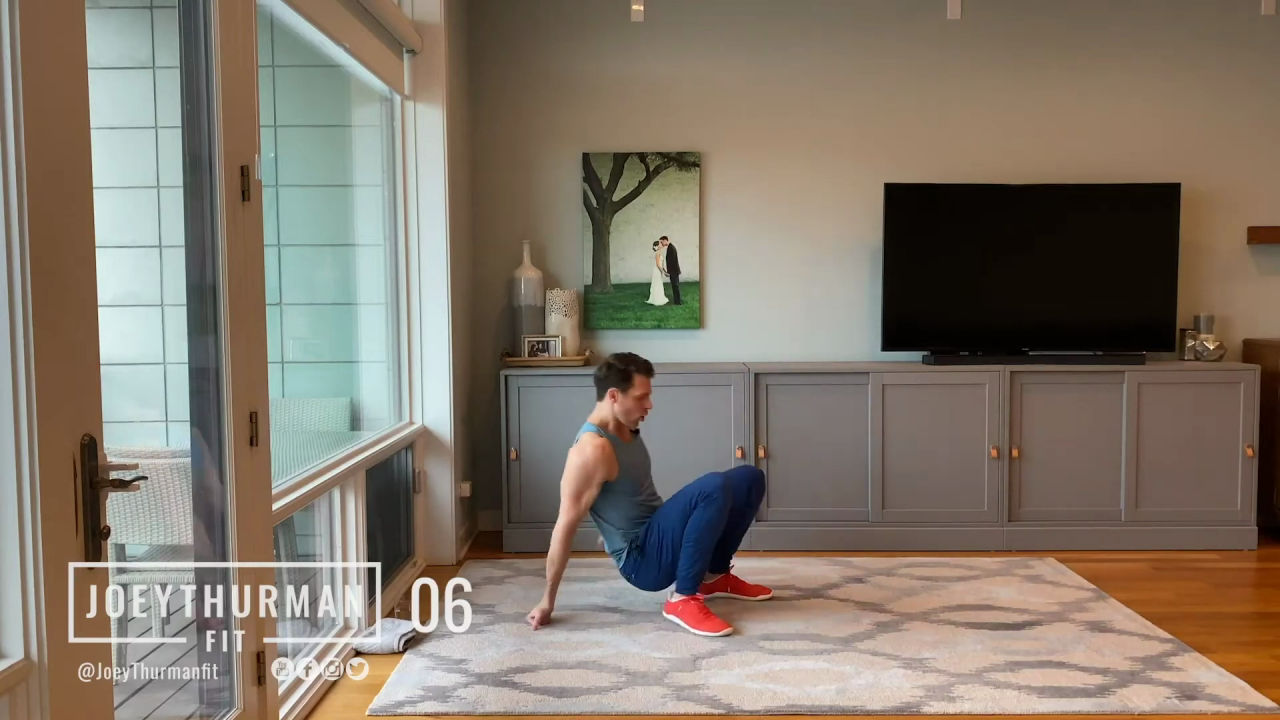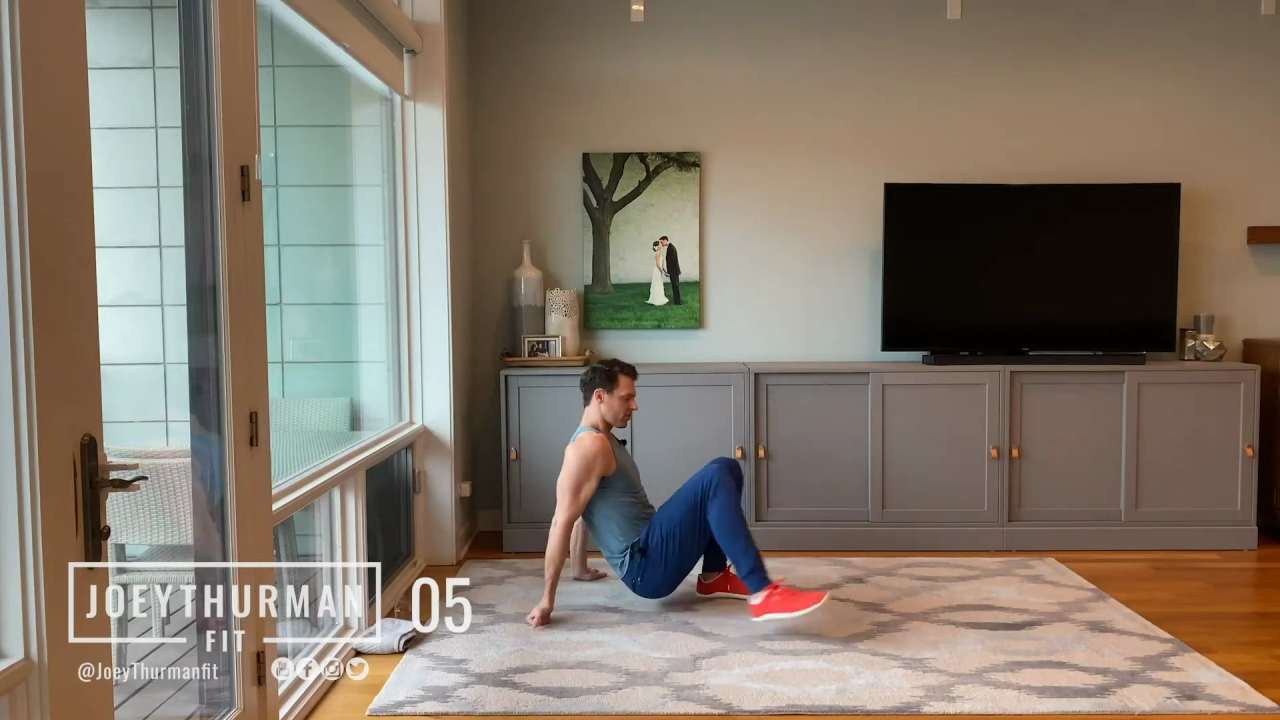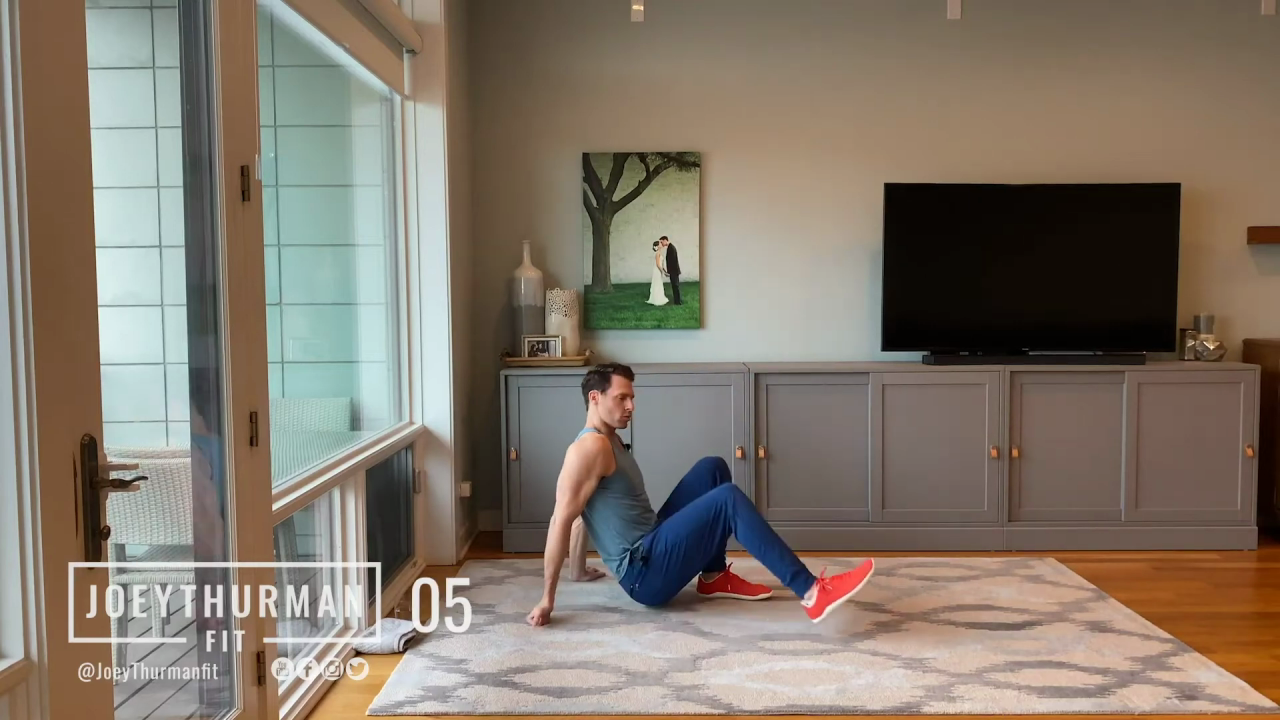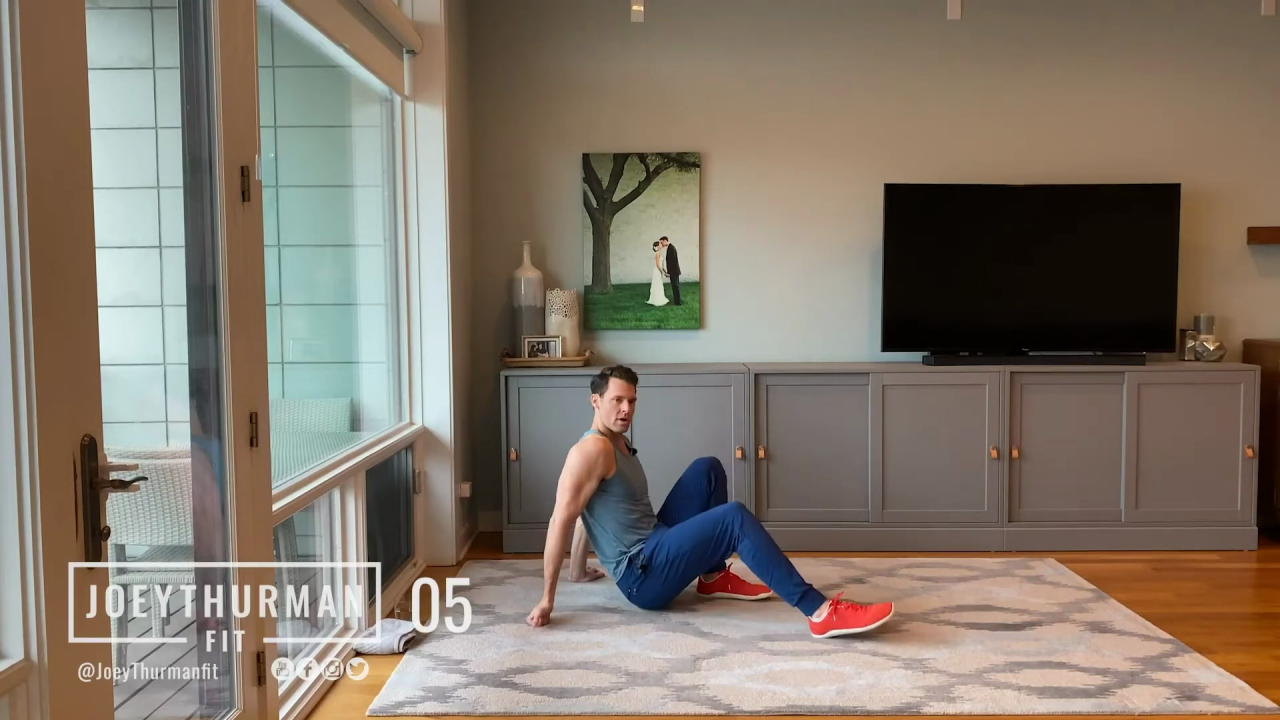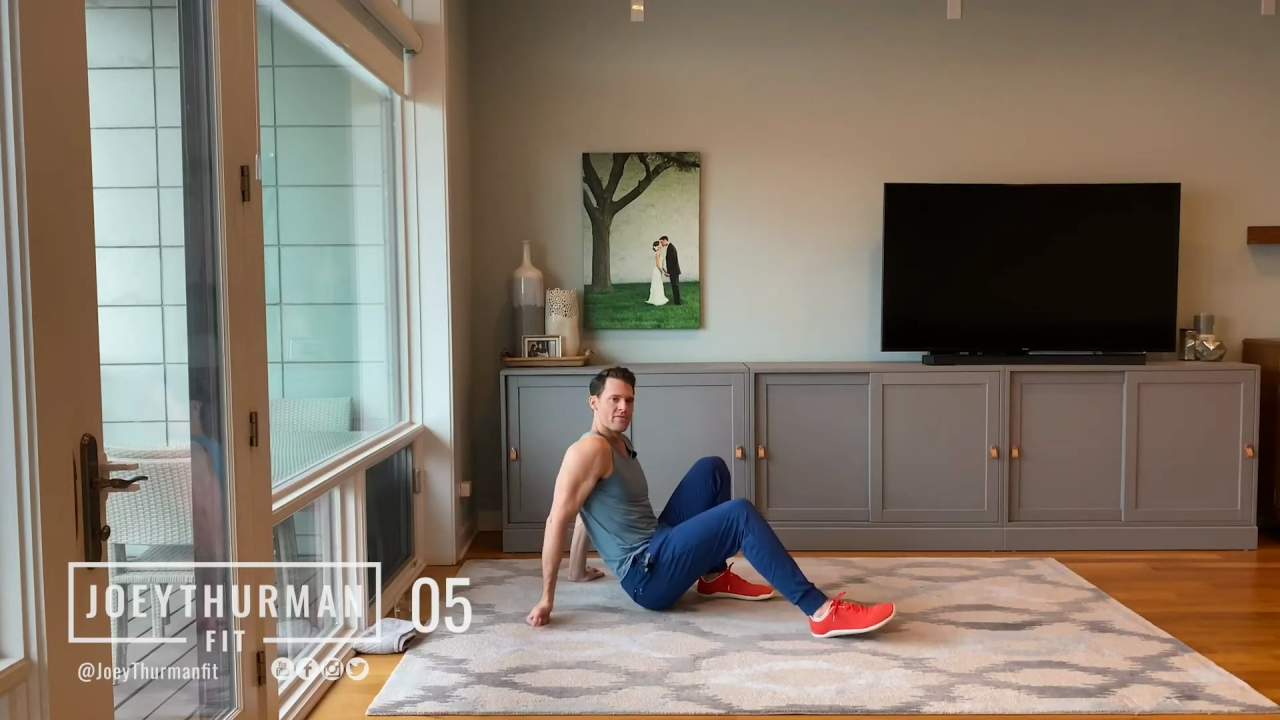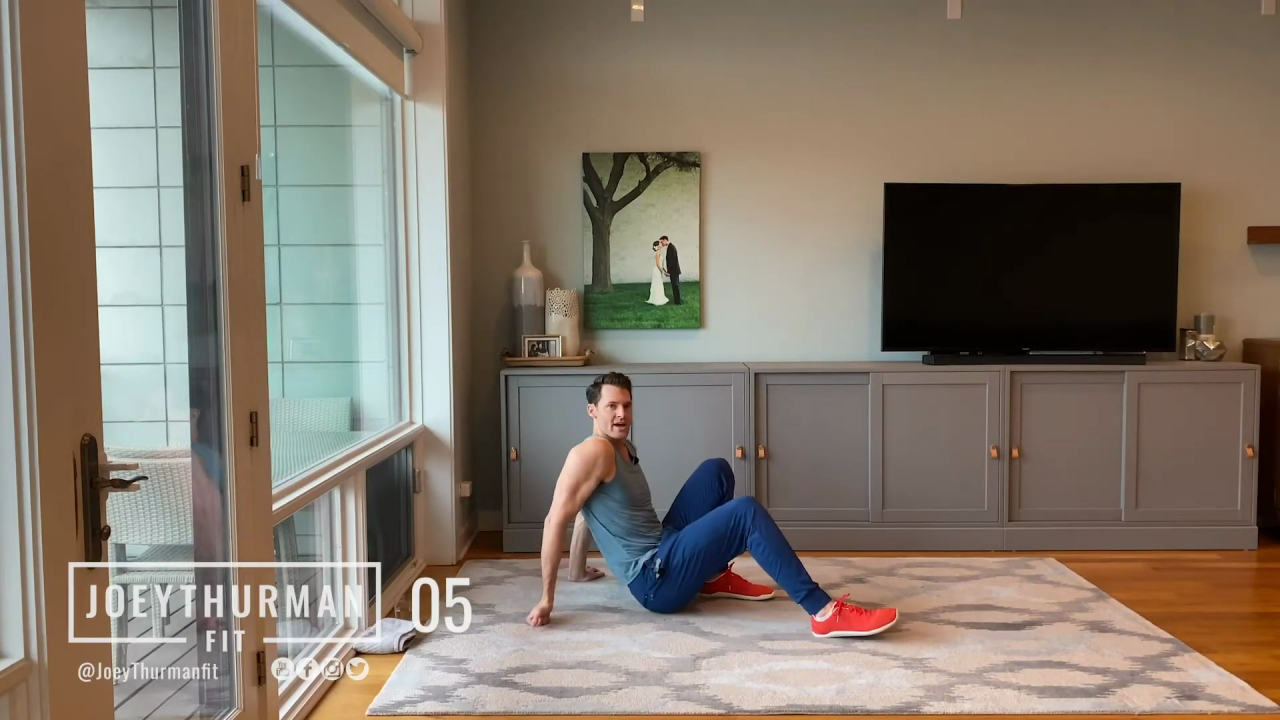
dt=0.2s
person 1, frame 1
left shoulder: (625, 424)
right shoulder: (593, 449)
right elbow: (566, 524)
left wrist: (609, 535)
right wrist: (546, 603)
left hip: (662, 533)
right hip: (642, 560)
left knee: (750, 478)
right knee: (715, 487)
left ankle: (714, 575)
right ankle: (683, 597)
person 1, frame 2
left shoulder: (601, 438)
right shoulder: (589, 447)
left elbow: (581, 514)
right elbow: (562, 521)
left wrist: (579, 567)
right wrist: (547, 602)
left hip: (652, 546)
right hip: (647, 568)
left knee: (726, 467)
right knee: (717, 474)
left ankle: (714, 577)
right ankle: (762, 594)
person 1, frame 3
left shoulder: (607, 440)
right shoulder: (590, 447)
left elbow: (583, 515)
right elbow: (561, 519)
left wrist: (579, 569)
right wrist: (547, 600)
left hip: (654, 546)
right hip: (644, 573)
left knee: (713, 467)
right knee: (728, 498)
left ankle: (714, 577)
right ankle: (811, 594)
person 1, frame 4
left shoulder: (618, 443)
right shoulder: (591, 450)
left elbow: (585, 516)
right elbow: (560, 520)
left wrist: (579, 570)
right wrist: (547, 600)
left hip: (656, 545)
right hip: (642, 577)
left knee: (709, 468)
right knee: (735, 518)
left ankle: (714, 577)
right ankle: (821, 613)
person 1, frame 5
left shoulder: (621, 444)
right shoulder: (589, 450)
left elbow: (588, 513)
right elbow: (558, 519)
left wrist: (578, 570)
right wrist: (547, 598)
left hip: (658, 547)
right hip: (647, 576)
left knee: (712, 469)
right knee: (741, 514)
left ankle: (714, 577)
right ankle: (822, 612)
person 1, frame 6
left shoulder: (623, 447)
right shoulder: (593, 452)
left elbow: (587, 513)
right elbow: (556, 519)
left wrist: (578, 570)
right wrist: (547, 598)
left hip: (664, 548)
right hip: (656, 581)
left knee: (716, 470)
right knee: (747, 512)
left ankle: (716, 577)
right ankle: (825, 613)
